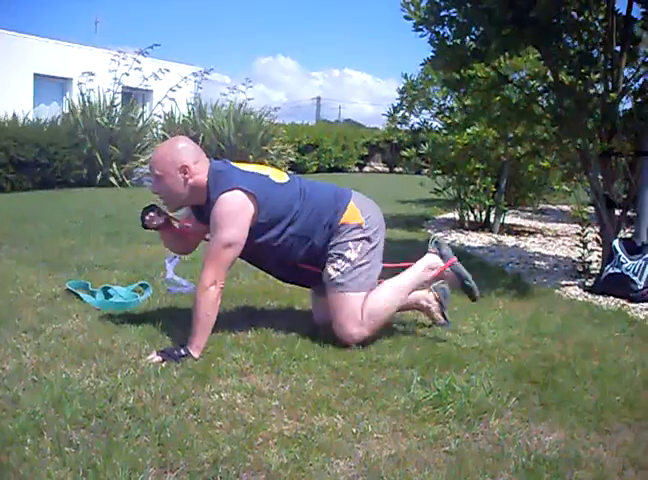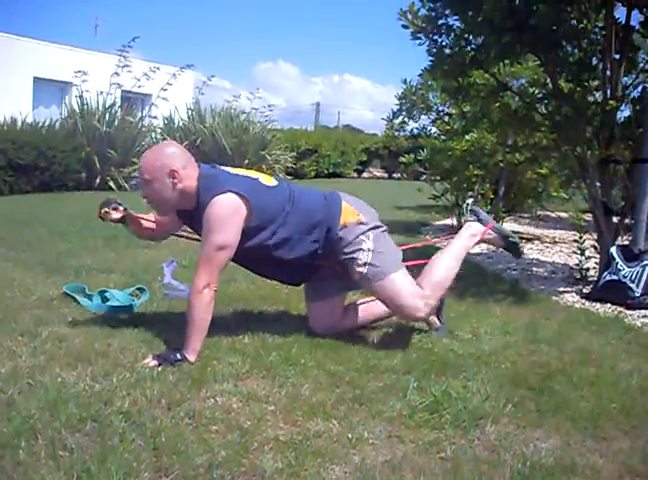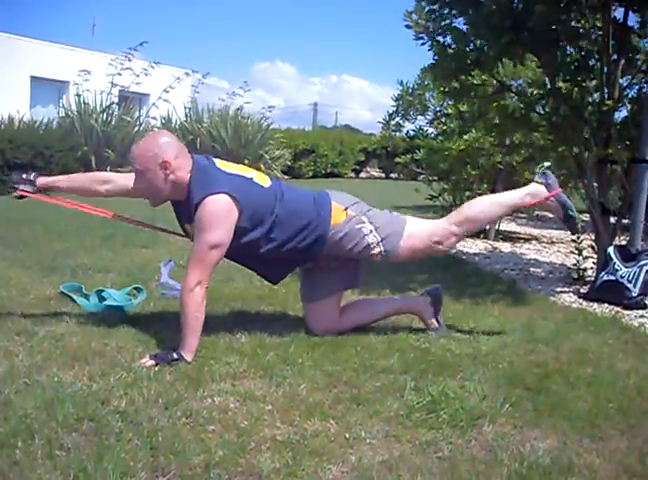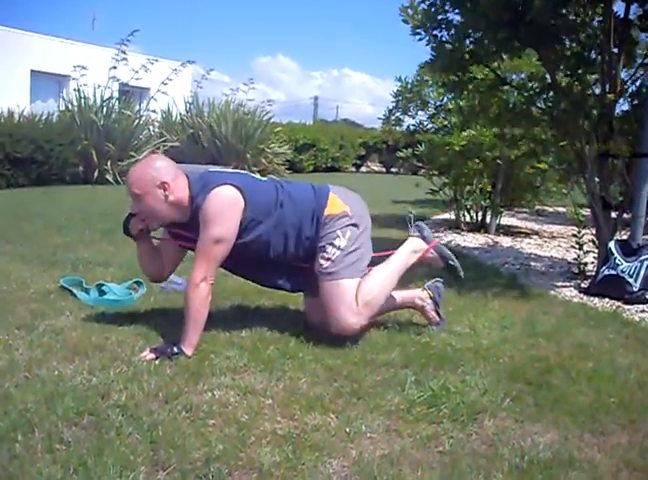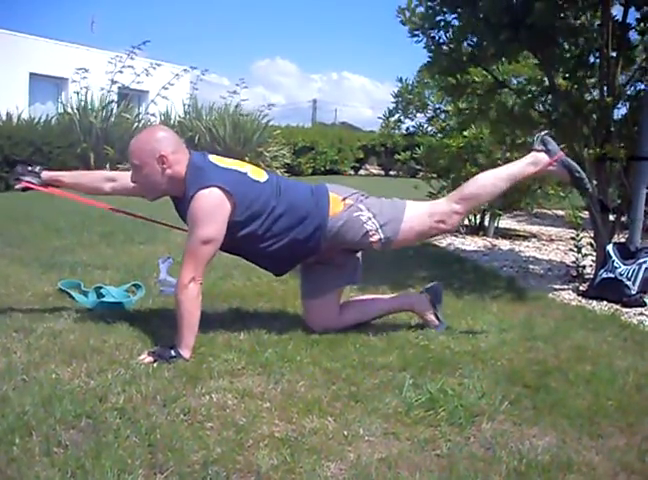
dt=1s
person 1, frame 1
left shoulder: (230, 200)
right shoulder: (205, 191)
left elbow: (211, 283)
right elbow: (183, 246)
left wrist: (192, 350)
right wrist: (162, 225)
left hip: (352, 221)
right hip: (339, 224)
left knee: (351, 330)
right knee: (326, 317)
left ankle: (431, 265)
right ankle: (424, 298)
person 1, frame 2
left shoulder: (222, 203)
right shoulder: (189, 193)
left elbow: (204, 286)
right elbow: (155, 230)
left wrist: (188, 354)
right wrist: (126, 218)
left hip: (345, 224)
right hip: (327, 238)
left knee: (417, 304)
right knee: (325, 324)
left ankle: (474, 230)
right ankle: (419, 306)
person 1, frame 3
left shoulder: (214, 202)
right shoulder: (182, 176)
left elbow: (196, 285)
right elbow: (105, 182)
left wrist: (185, 352)
right wrist: (40, 182)
left hip: (339, 225)
right hip: (323, 237)
left knee: (446, 233)
right knee: (323, 325)
left ankle: (536, 191)
right ankle: (418, 303)
person 1, frame 4
left shoulder: (218, 199)
right shoulder: (181, 214)
left elbow: (201, 280)
right elbow: (156, 271)
left wrist: (184, 347)
right wrist: (140, 236)
left hip: (336, 215)
right hip: (318, 230)
left knee: (348, 322)
right knee: (322, 321)
left ankle: (414, 247)
right ankle: (420, 297)
person 1, frame 5
left shoulder: (206, 196)
right shoulder: (183, 171)
left elbow: (189, 281)
right elbow: (110, 182)
left wrist: (182, 350)
right wrist: (47, 176)
left hip: (339, 216)
right hip: (321, 235)
left knee: (446, 215)
right knee: (321, 322)
left ankle: (541, 159)
right ankle: (416, 301)
